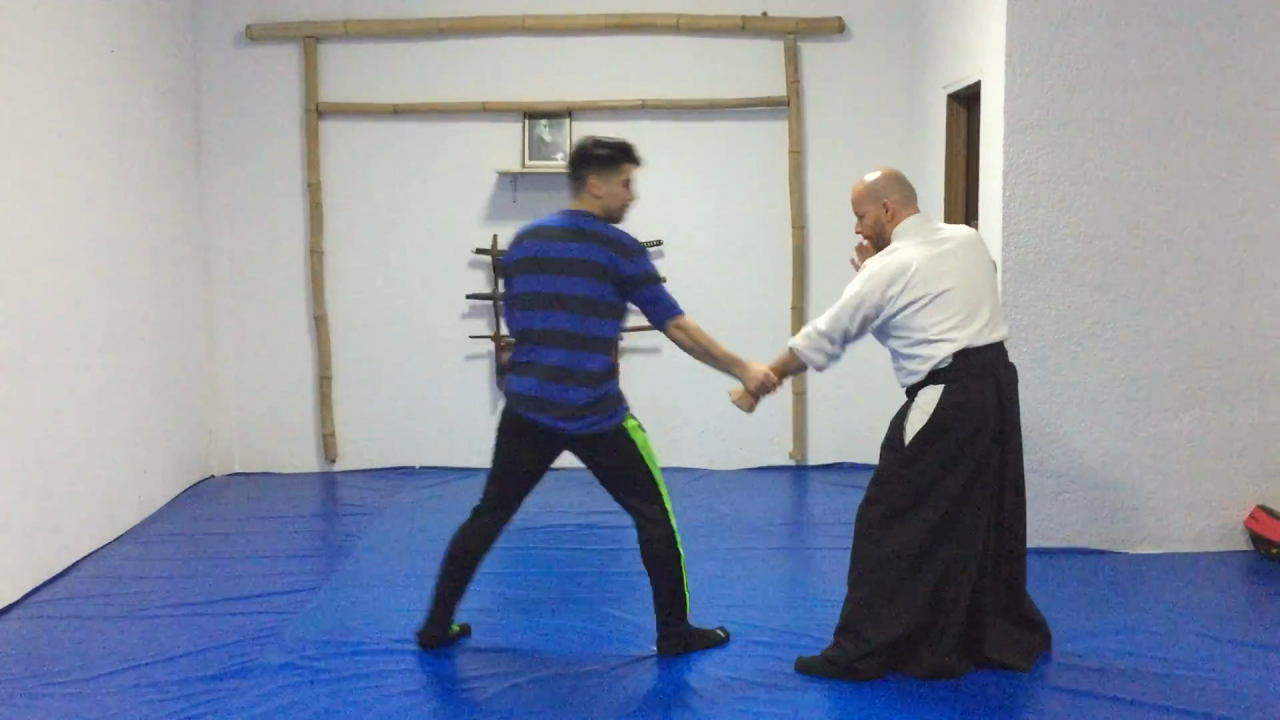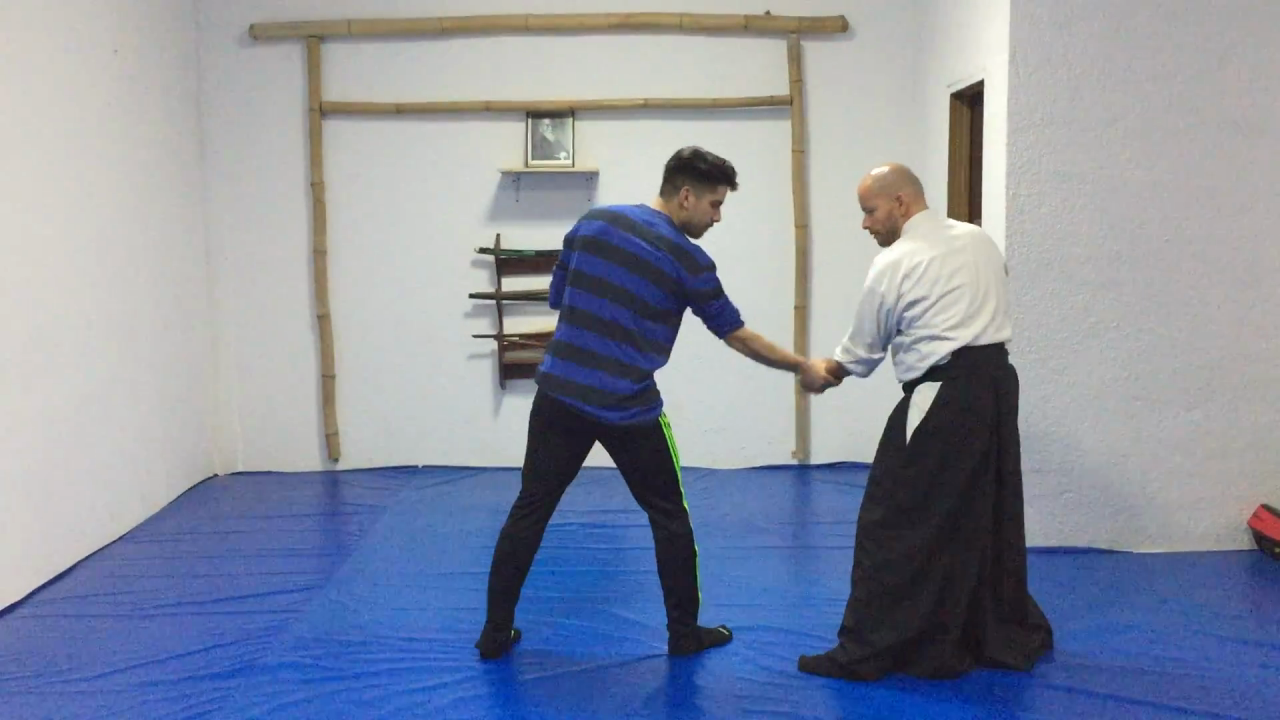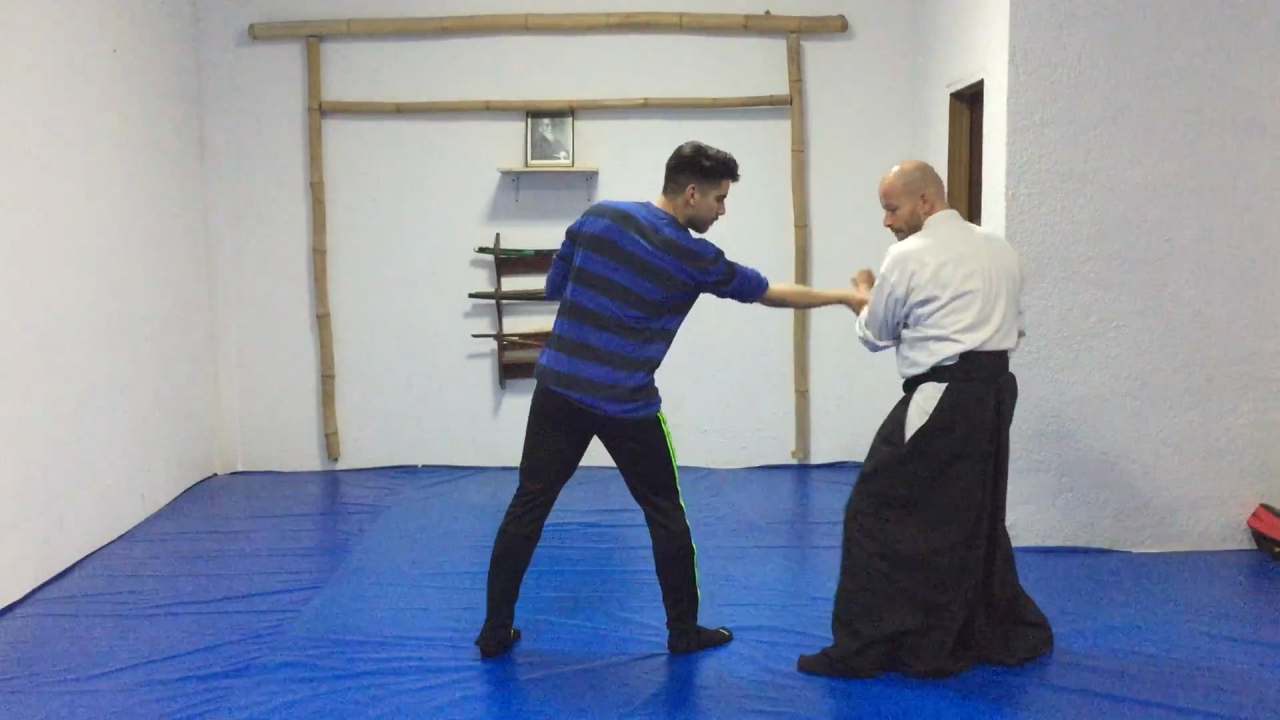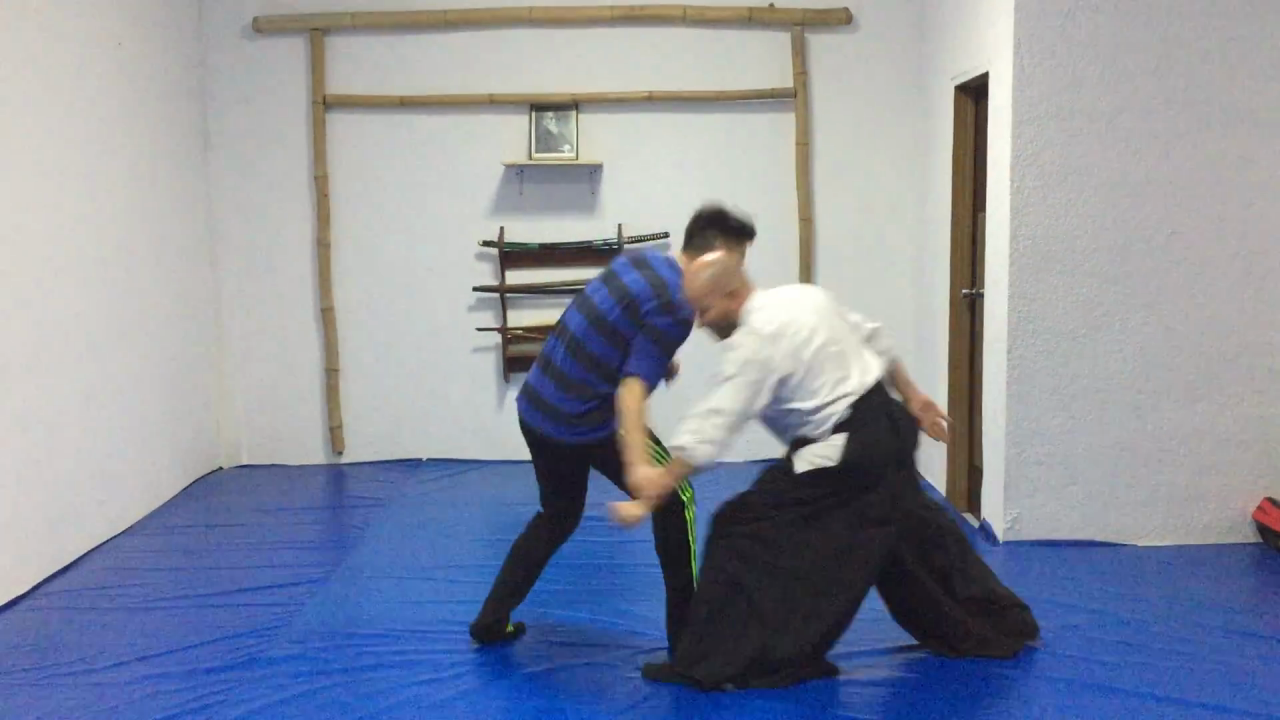
dt=0.5s
person 1, frame 1
left shoulder: (524, 243)
right shoulder: (619, 248)
right elbow: (677, 326)
right wrist: (742, 369)
left hip: (527, 407)
right hip: (595, 413)
left knee: (492, 511)
right knee: (652, 513)
left ankle: (438, 624)
right ankle: (675, 631)
person 1, frame 2
left shoulder: (593, 222)
right shoulder: (688, 261)
left elbow: (557, 295)
right elbow: (736, 334)
right wrist: (803, 367)
left hip: (559, 393)
right hip: (628, 408)
left knee: (530, 509)
right knee: (669, 517)
left ankle: (495, 632)
right ankle: (684, 631)
person 1, frame 3
left shoulder: (597, 217)
right shoulder: (695, 257)
left elbow: (554, 286)
right elbow: (766, 292)
right wrist: (844, 296)
left hip: (557, 387)
right hip: (626, 403)
left knee: (529, 505)
right knee: (665, 513)
left ankle: (495, 631)
right ankle: (684, 631)
person 1, frame 4
left shoulder: (638, 262)
right shoulder: (674, 308)
right elbow: (632, 388)
right wrist: (639, 464)
left hip: (536, 406)
right hip: (585, 418)
left knee: (559, 516)
right knee: (673, 502)
left ankle: (492, 619)
right ankle: (686, 627)
person 2, frame 1
left shoulder: (887, 269)
right shoulder: (969, 241)
left elbow: (820, 341)
left hip: (947, 400)
right hip: (996, 386)
left knee: (892, 523)
right knee: (988, 517)
left ankle: (859, 652)
right ankle: (1007, 636)
person 2, frame 2
left shoulder: (894, 263)
right shoulder: (980, 241)
left elbow: (860, 354)
left wrist: (821, 374)
left hip: (943, 399)
right hip: (995, 385)
left knee: (895, 523)
right knee: (987, 516)
left ankle: (865, 652)
right ankle: (1010, 634)
person 2, frame 3
left shoulder: (909, 256)
right shoulder: (1000, 248)
left elbow: (875, 335)
right elbow: (1013, 326)
left wrist: (865, 299)
left hip: (942, 400)
right hip: (994, 392)
left knee: (881, 513)
right knee: (976, 519)
left ankle: (865, 647)
right ankle: (1008, 634)
person 2, frame 4
left shoulder: (754, 345)
right shoulder: (805, 297)
left elbow: (707, 431)
right elbow: (874, 340)
left wrist: (655, 494)
right wrist: (912, 397)
left hip: (846, 452)
right hip: (886, 429)
left knee: (744, 534)
right knee: (915, 535)
left ankle: (714, 663)
right ankle: (994, 628)
